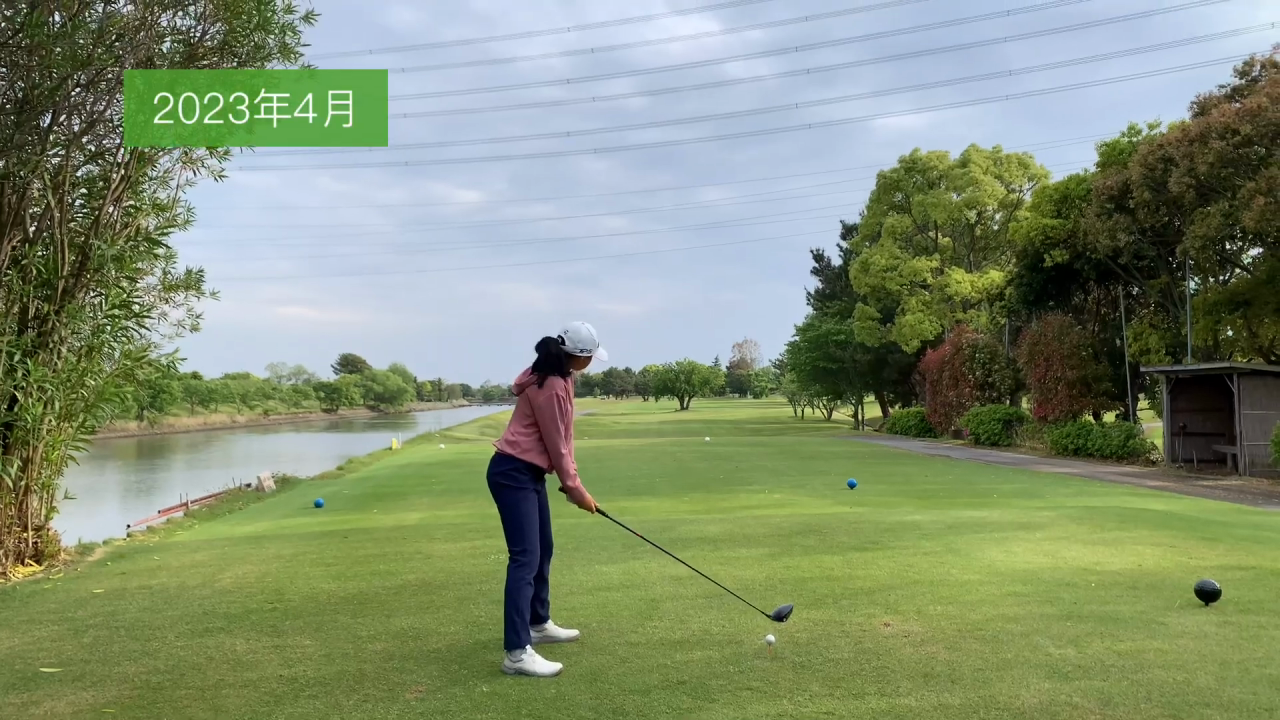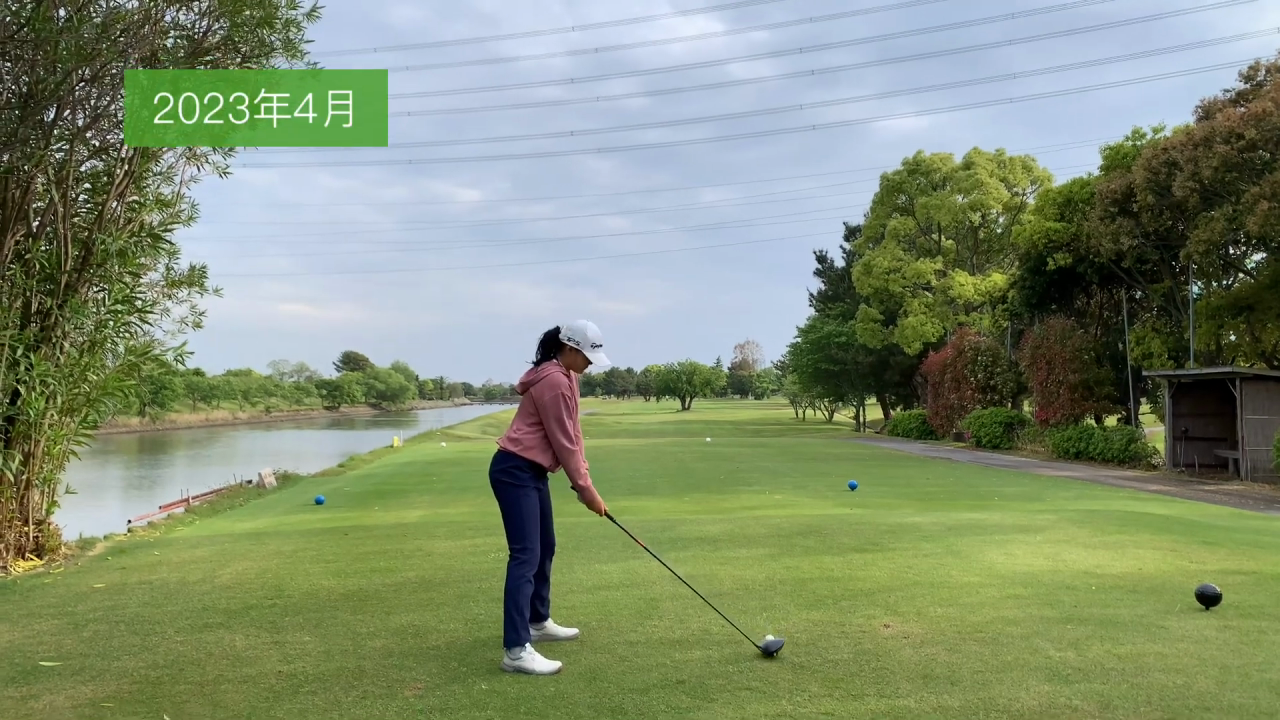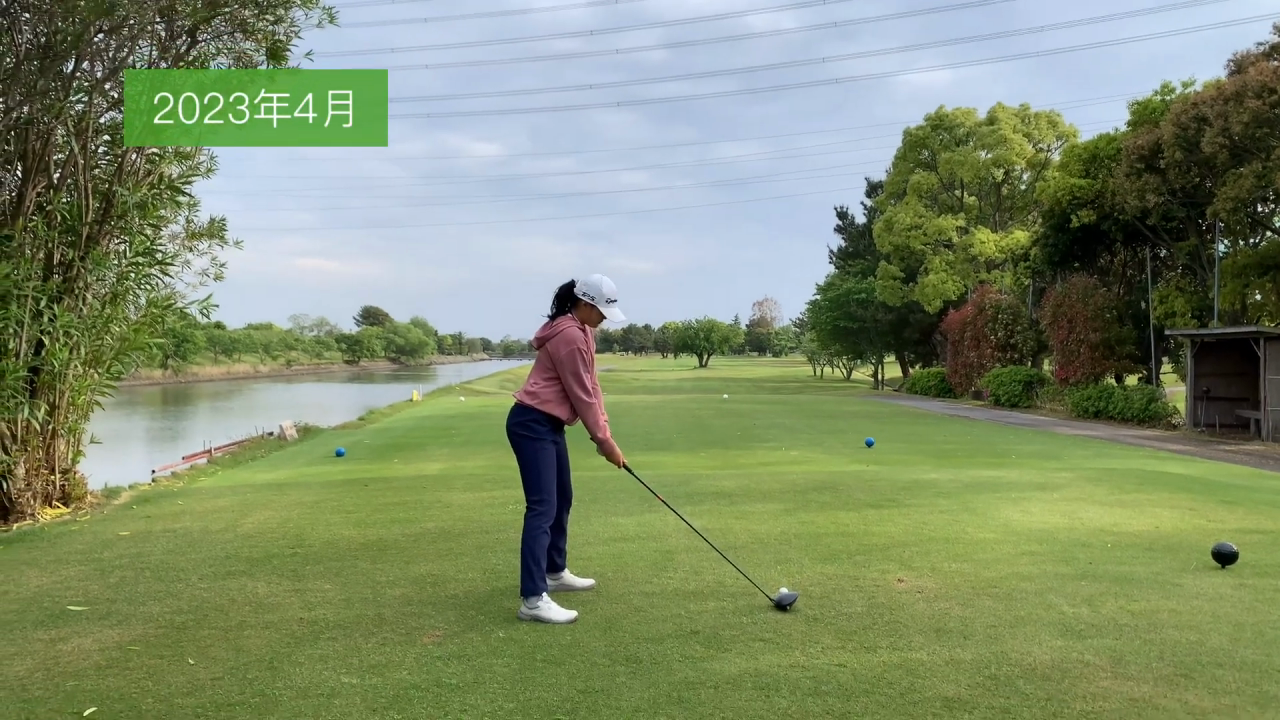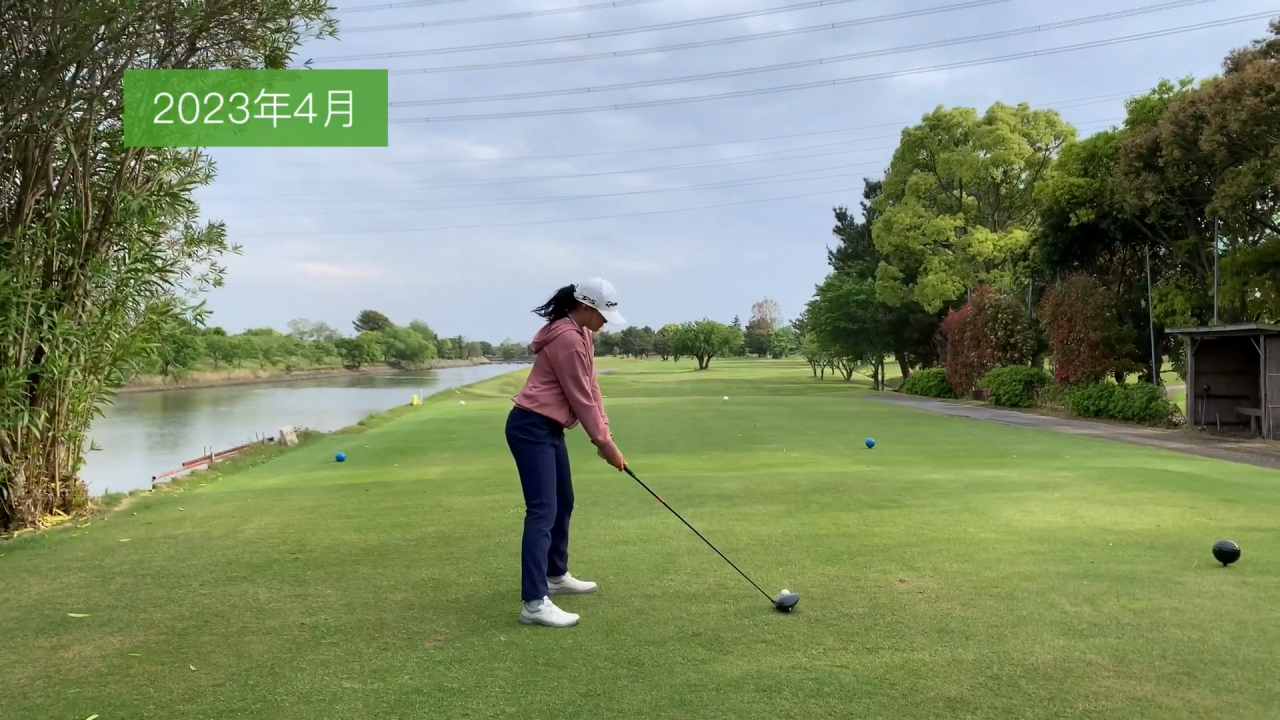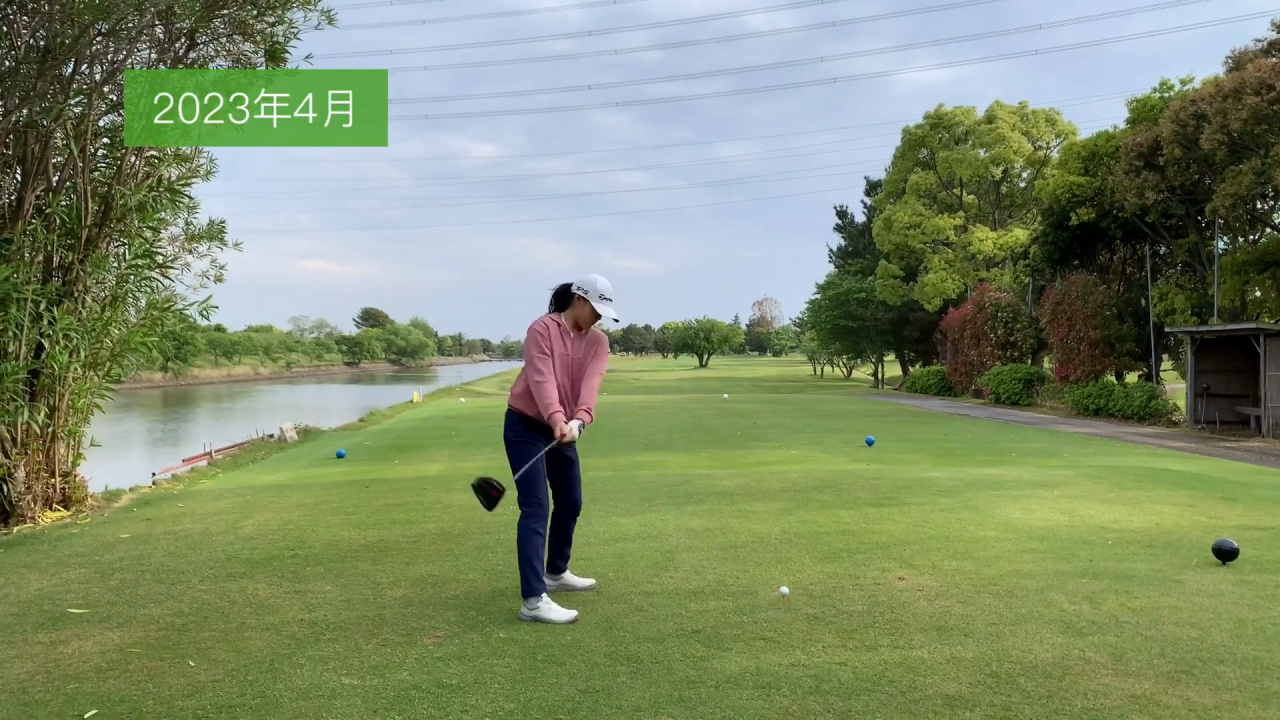
dt=1s
person 1, frame 1
left shoulder: (559, 377)
right shoulder: (550, 387)
left elbow: (562, 438)
right elbow: (555, 444)
left wrist: (573, 480)
right wrist: (576, 489)
left hip: (529, 472)
right hip: (512, 473)
left knee: (542, 549)
right knee: (525, 557)
left ankle: (538, 624)
right ankle: (517, 653)
person 1, frame 2
left shoulder: (565, 376)
right shoulder: (554, 382)
left elbow: (573, 433)
right elbow: (563, 443)
left wrist: (585, 478)
right wrist: (586, 489)
left hip: (532, 471)
right hip: (515, 471)
left knee: (545, 548)
right knee: (525, 555)
left ankle: (538, 622)
right ankle: (516, 650)
person 1, frame 3
left shoulder: (581, 330)
right shoulder: (569, 337)
left elbow: (591, 385)
right elbow: (581, 396)
left wrist: (605, 430)
right wrist: (605, 441)
left hip: (549, 424)
right hip: (532, 424)
left knee: (562, 500)
right knee: (543, 507)
left ankle: (555, 572)
right ankle: (533, 599)
person 1, frame 4
left shoulder: (580, 333)
right shoulder: (567, 340)
left elbow: (591, 388)
right elbow: (580, 399)
left wrist: (606, 433)
right wrist: (605, 444)
left hip: (549, 428)
right hip: (531, 427)
left knee: (563, 503)
right knee: (543, 511)
left ankle: (556, 576)
right ankle: (535, 603)
person 1, frame 5
left shoulder: (598, 340)
right shoulder: (544, 328)
left elbow: (591, 382)
right elbow: (541, 378)
left wrist: (580, 420)
right wrist: (556, 417)
left hip: (562, 430)
right hip: (526, 426)
left knee: (570, 504)
right knee: (535, 509)
left ankle: (556, 573)
right ankle: (534, 600)
